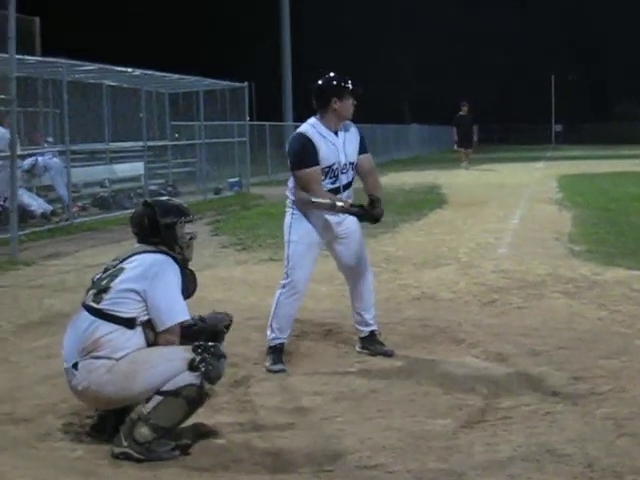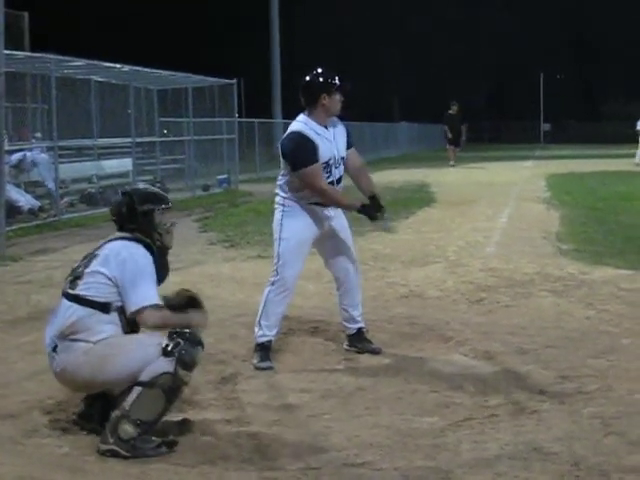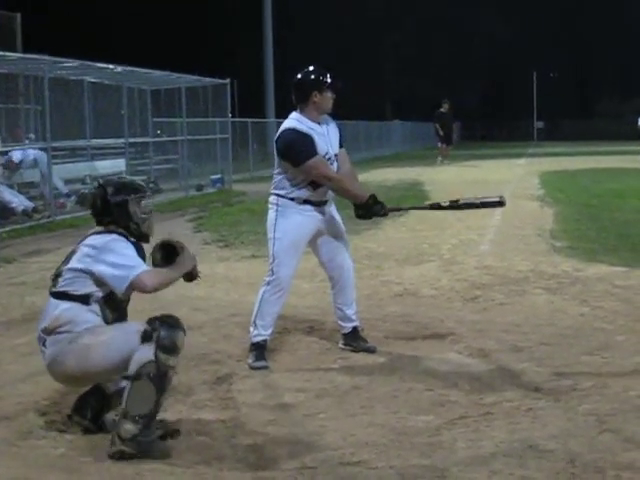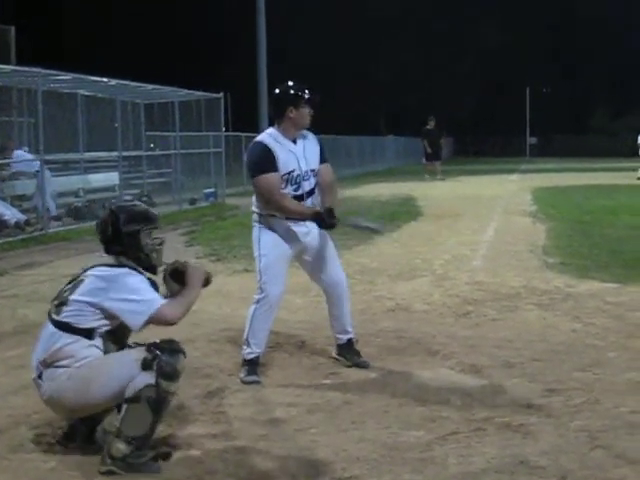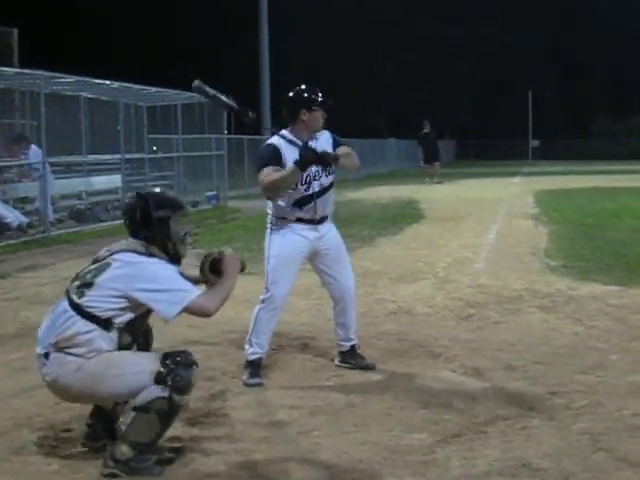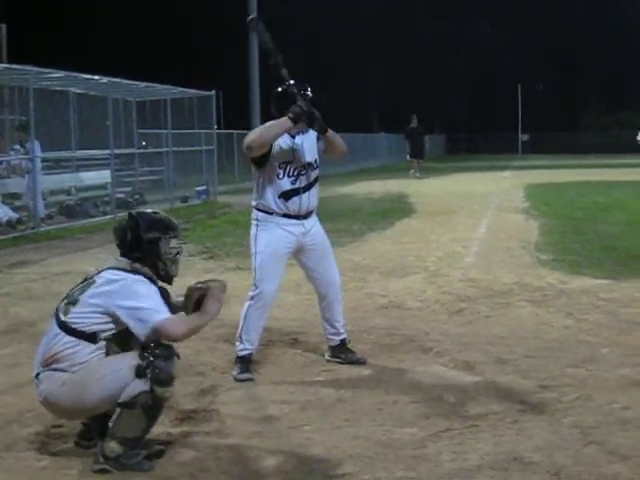
dt=0.4s
person 1, frame 1
left shoulder: (353, 132)
right shoulder: (304, 139)
left elbow: (368, 171)
right elbow: (314, 193)
left wrist: (375, 200)
left hip: (343, 214)
right hip: (307, 216)
left knee: (361, 273)
right knee: (295, 280)
left ankle: (367, 335)
right ankle: (275, 345)
person 1, frame 2
left shoulder: (338, 128)
right shoulder: (298, 137)
left elbow: (355, 166)
right elbow: (319, 188)
left wrist: (373, 197)
right wrist: (360, 207)
left hip: (331, 210)
right hip: (297, 212)
left knee: (348, 271)
right knee: (284, 278)
left ankle: (354, 333)
right ankle: (263, 343)
person 1, frame 3
left shoulder: (330, 126)
right shoulder: (293, 134)
left elbow: (344, 168)
right elbow: (329, 177)
left wrist: (361, 202)
right wrist: (368, 199)
left hip: (324, 208)
right hip: (291, 212)
left knee: (343, 270)
right knee: (279, 277)
left ankle: (350, 332)
right ankle: (258, 342)
person 1, frame 4
left shoulder: (312, 141)
right shoulder: (262, 148)
left elbow: (327, 182)
right elbow: (274, 198)
left wrist: (328, 211)
right wrist: (314, 213)
left hip: (310, 226)
right hip: (274, 229)
left knee: (337, 283)
right knee: (269, 294)
left ankle: (345, 344)
right ankle: (250, 358)
person 1, frame 5
left shoulder: (327, 138)
right shoulder: (273, 147)
left elbow: (354, 161)
right elbow: (268, 187)
left wrist: (333, 158)
right wrist: (298, 167)
left hip: (323, 228)
right hip: (287, 231)
left knee: (345, 289)
right knee: (274, 295)
left ankle: (347, 350)
right ankle: (253, 360)
person 1, frame 6
left shoulder: (311, 134)
right shoulder: (269, 134)
left elbow: (340, 150)
right elbow: (249, 145)
left wrist: (322, 128)
right wrist: (291, 120)
left hip: (309, 223)
right hip: (273, 226)
left knee: (330, 284)
right knee: (263, 291)
left ankle: (337, 344)
right ankle: (243, 355)
person 2, frame 1
left shoulder: (132, 260)
right shoulder: (161, 264)
right elbow: (169, 338)
left wrist: (201, 324)
left hip: (81, 371)
right hip: (99, 375)
right knee: (209, 359)
left ankle: (116, 416)
right ankle: (138, 438)
person 2, frame 2
left shoulder: (116, 248)
right shoulder: (133, 251)
left elbow: (134, 313)
right elbow: (148, 318)
left wrist: (177, 313)
right wrist: (188, 320)
left hip: (69, 356)
right hip: (80, 358)
right knee: (185, 346)
left ankle: (99, 406)
right ankle: (124, 435)
person 2, frame 3
left shoulder: (103, 242)
right shoulder: (110, 242)
right elbow: (147, 282)
left wrist: (167, 271)
right wrist: (182, 266)
left hip: (68, 348)
right hip: (69, 350)
left knee: (145, 355)
right knee: (166, 333)
left ankle: (91, 408)
right ankle: (130, 434)
person 2, frame 4
left shoulder: (108, 270)
right shoulder: (119, 277)
right elbow: (169, 314)
left wrist: (179, 285)
right wrist: (193, 285)
left hip: (57, 377)
right hip: (65, 383)
left knee: (136, 359)
right knee: (167, 357)
left ankle: (82, 427)
right ankle: (123, 453)
person 2, frame 5
left shoulder: (127, 253)
right shoulder: (145, 266)
left elbow: (167, 276)
right elbow: (207, 306)
left wrist: (202, 277)
right wrist: (229, 274)
left hip: (62, 355)
right hip: (70, 368)
left knee: (138, 339)
right knee: (179, 370)
left ankle: (102, 427)
right ankle: (125, 456)
person 2, frame 6
left shoulder: (123, 274)
right shoulder: (131, 284)
left elbow: (157, 309)
right elbow: (174, 330)
right wrist: (210, 309)
left hip: (62, 372)
right hip: (61, 385)
left knee: (142, 345)
right knee: (160, 361)
left ankle: (97, 429)
right ankle: (115, 452)
